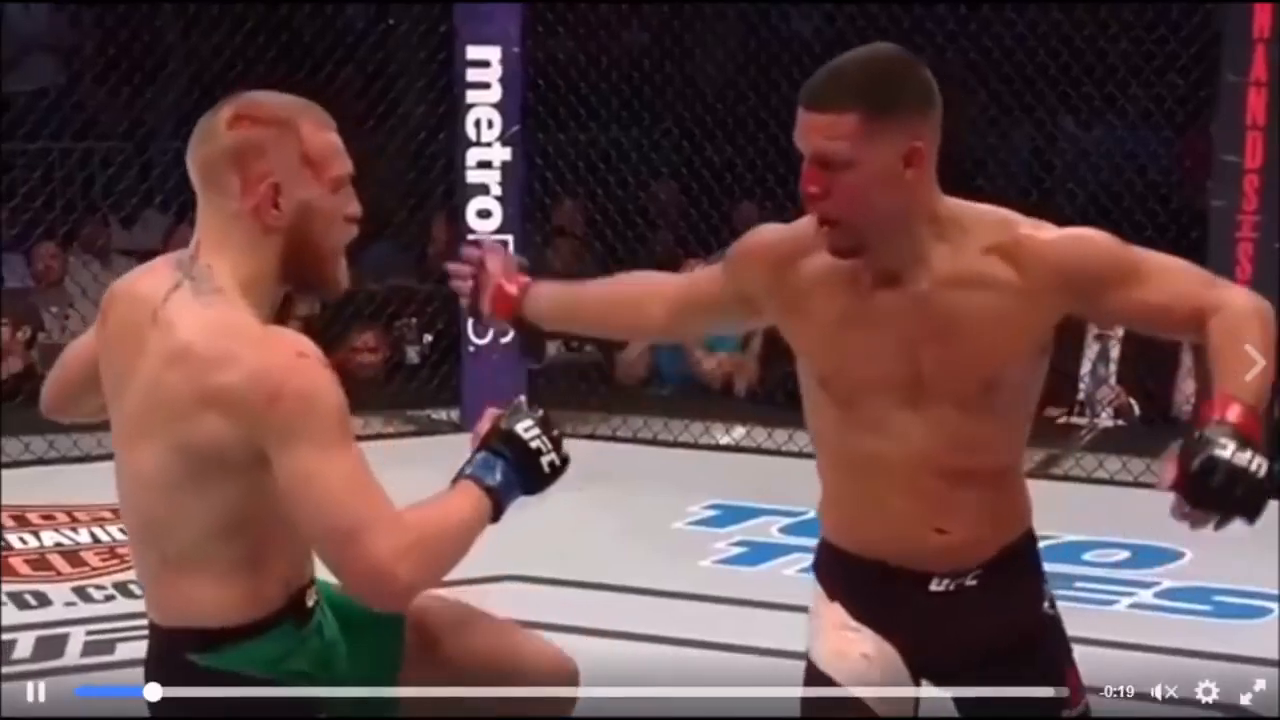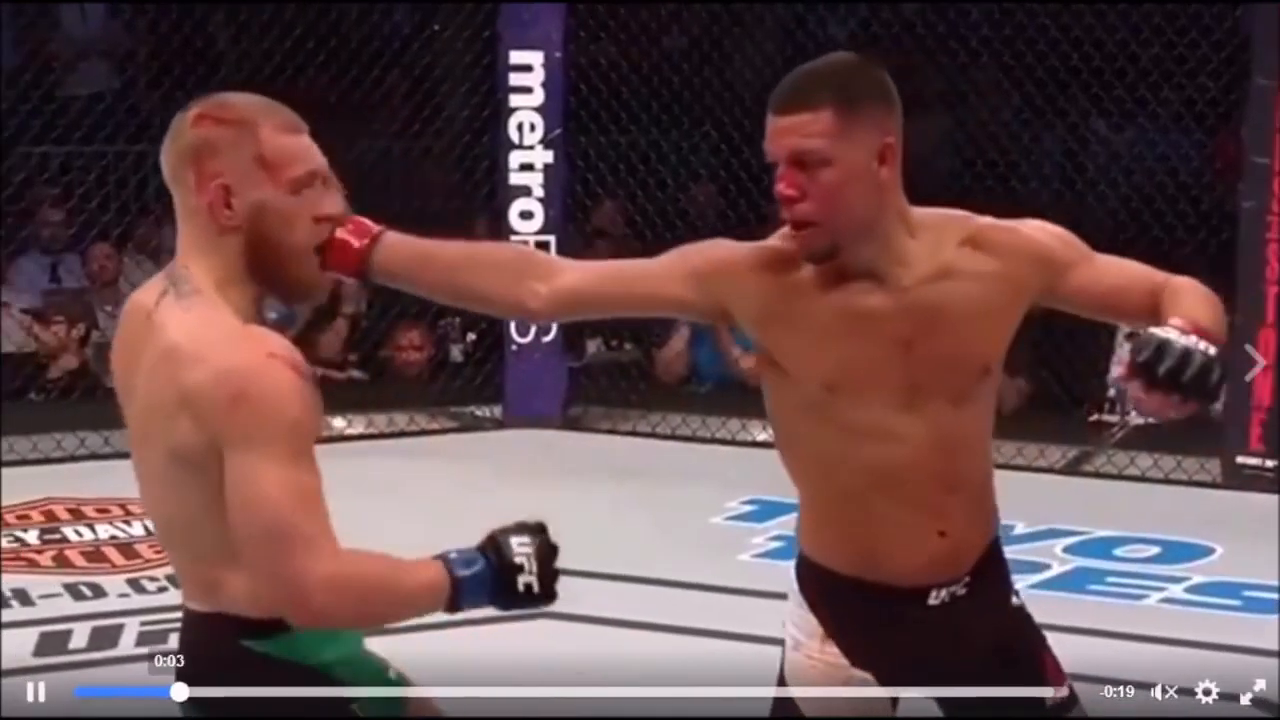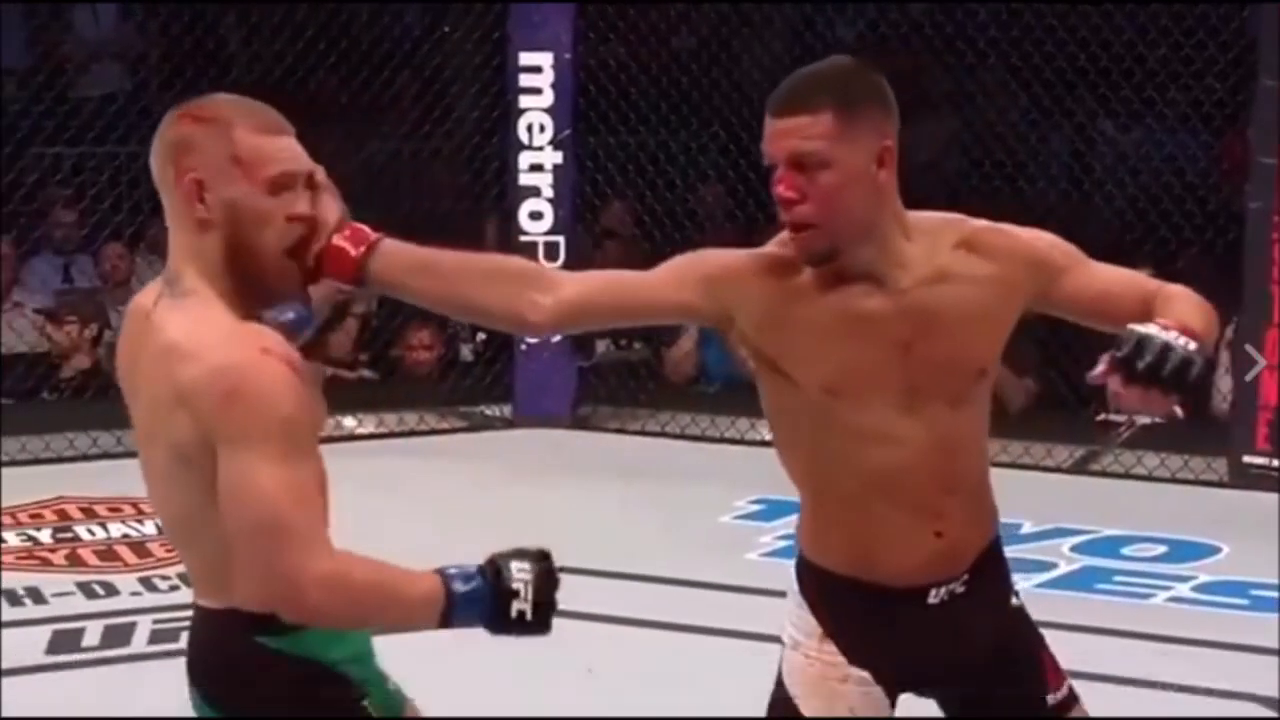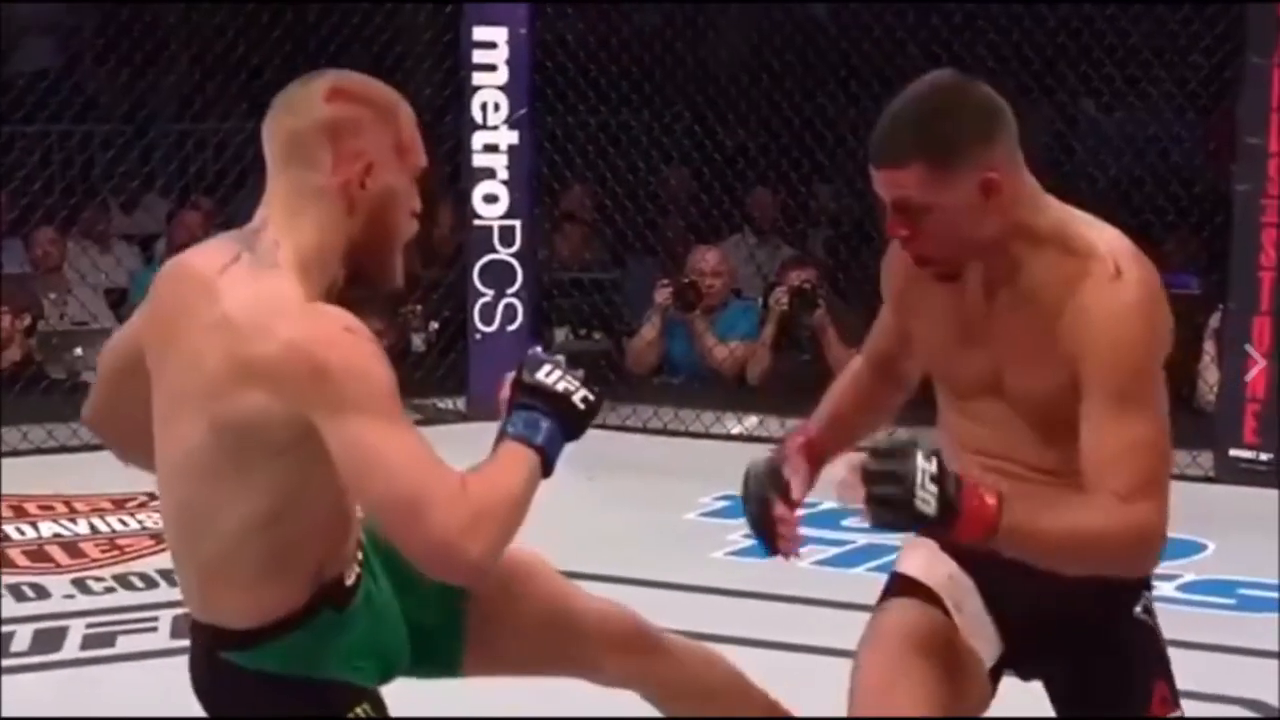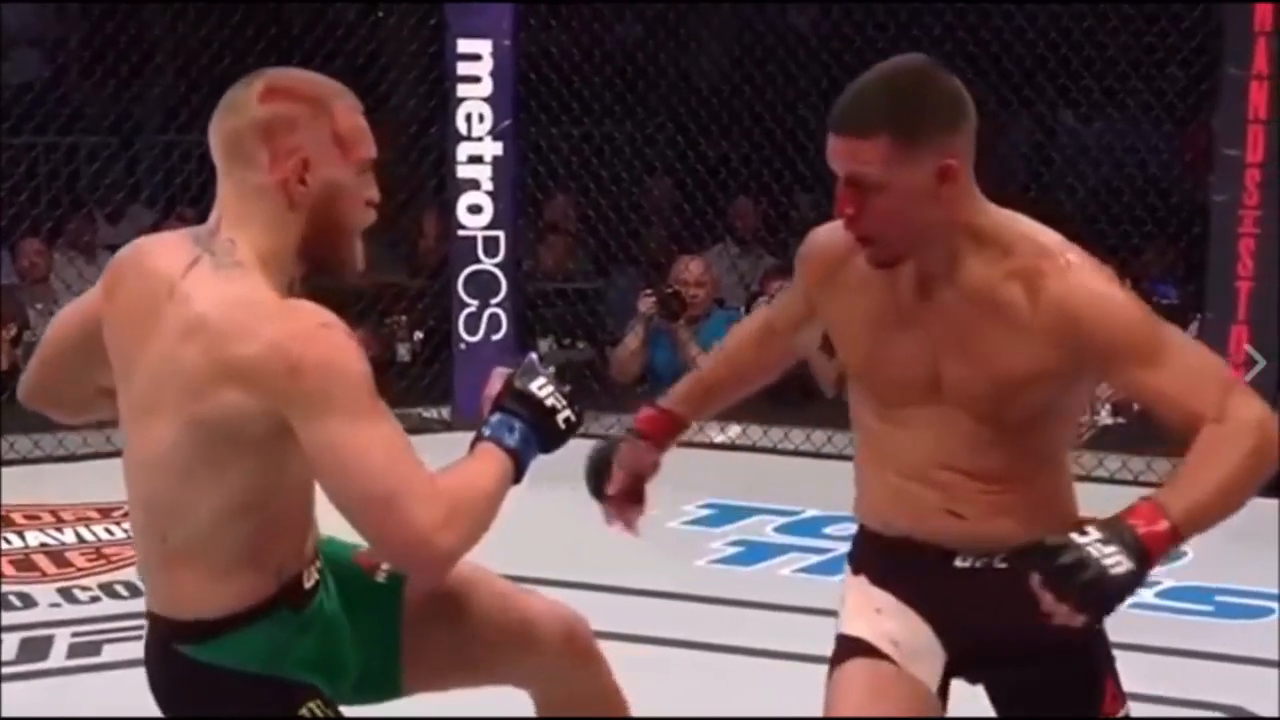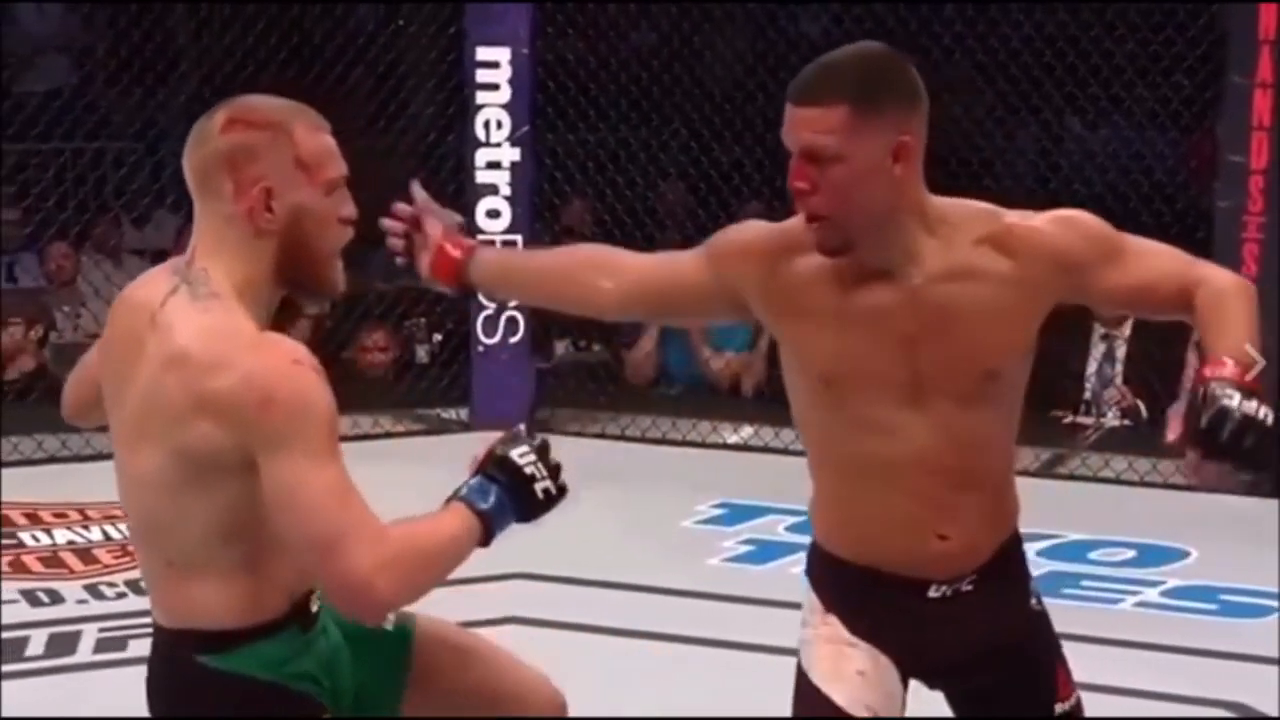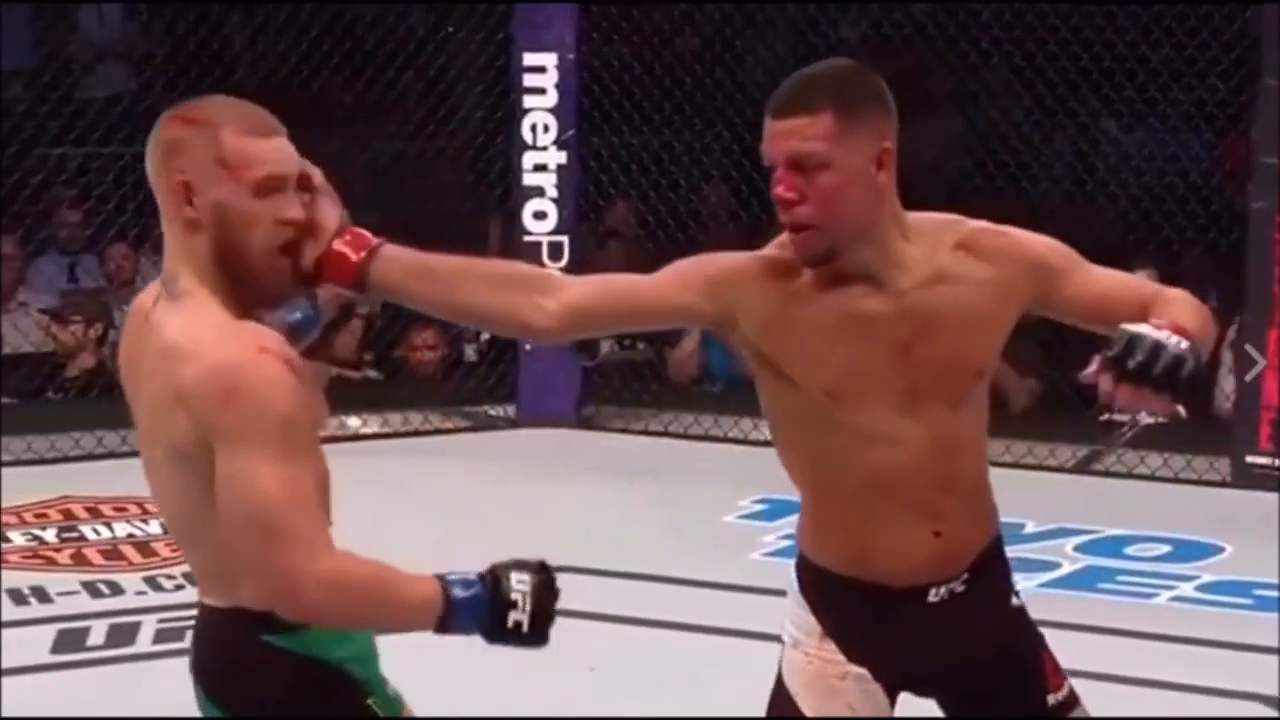
dt=0.7s
person 1, frame 1
left shoulder: (1038, 262)
right shoulder: (782, 264)
right elbow: (664, 303)
right wrist: (513, 294)
left hip: (1001, 589)
right hip: (861, 595)
person 1, frame 2
left shoulder: (1003, 256)
right shoulder: (750, 279)
left elbow: (1176, 293)
right elbow: (544, 287)
left wrist: (1189, 338)
right wrist: (358, 246)
left hip: (977, 597)
right hip: (843, 611)
person 1, frame 3
left shoulder: (997, 262)
right shoulder: (749, 286)
left elbow: (1176, 304)
right elbow: (546, 300)
left wrist: (1172, 340)
right wrist: (364, 253)
left hip: (977, 598)
right hip: (846, 613)
person 1, frame 4
left shoulder: (1108, 292)
right shoulder: (915, 262)
left elbow: (1136, 532)
left wrist: (963, 509)
right wrist: (805, 451)
left hip: (1093, 578)
right hip: (956, 558)
person 1, frame 5
left shoulder: (1059, 292)
right shoulder: (832, 260)
right elbow: (773, 334)
left wrist: (1136, 537)
right wrist: (656, 425)
left hip: (1035, 584)
right hip: (893, 577)
person 1, frame 6
left shoulder: (1028, 252)
right shoulder: (768, 264)
right elbow: (617, 282)
right wrist: (461, 261)
left hip: (992, 593)
right hip: (854, 602)
person 1, frame 7
left shoulder: (995, 262)
right shoulder: (749, 290)
left elbow: (1174, 307)
right elbow: (550, 304)
left wrist: (1168, 341)
right wrist: (359, 257)
left hip: (978, 597)
right hip: (846, 613)
person 2, frame 1
left shoulder: (142, 292)
right shoulder: (269, 365)
left elbow: (60, 398)
right elbow: (389, 569)
right wrist: (494, 473)
left hip: (296, 625)
person 2, frame 2
left shoulder: (152, 307)
right shoulder: (248, 364)
right elbow: (311, 589)
right wrist: (476, 574)
left hip: (245, 645)
right hip: (269, 667)
person 2, frame 3
left shoulder: (153, 314)
right shoulder: (243, 363)
right elbow: (302, 584)
right wrist: (473, 593)
left hip: (239, 638)
right hip: (285, 659)
person 2, frame 4
left shoulder: (193, 273)
right shoulder: (313, 342)
left elbow: (108, 417)
right elbow: (459, 544)
right wrist: (533, 433)
right hip: (282, 663)
left knee: (620, 639)
person 2, frame 5
left shoulder: (144, 266)
right shoulder: (289, 339)
left elbow: (43, 387)
right elbow: (426, 538)
right wrist: (510, 437)
right hip: (241, 666)
left knee: (558, 643)
person 2, frame 6
left shoulder: (148, 299)
right shoulder: (263, 369)
left elbow: (80, 404)
right elbow: (368, 583)
right wrist: (489, 497)
left hip: (301, 632)
person 2, frame 7
left shoulder: (158, 311)
right shoulder: (239, 363)
right elbow: (307, 583)
left wrist: (297, 322)
right wrist: (472, 602)
left hip: (264, 646)
right hip: (282, 668)
